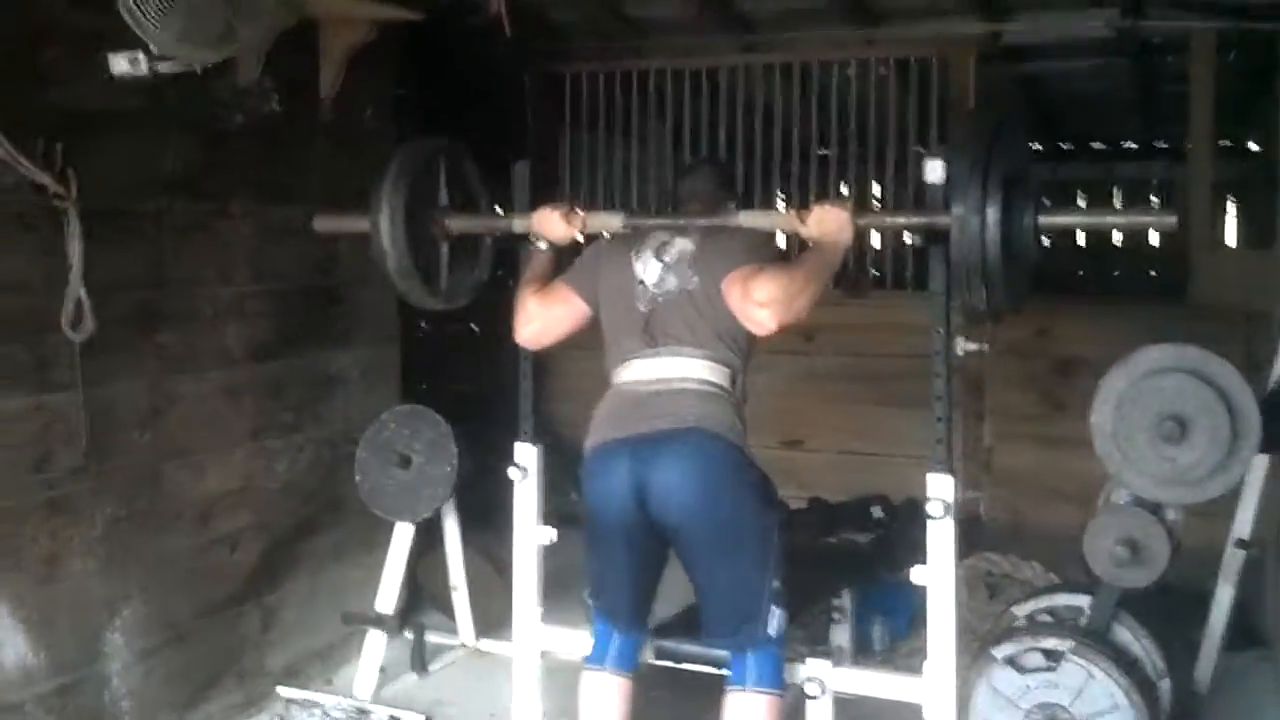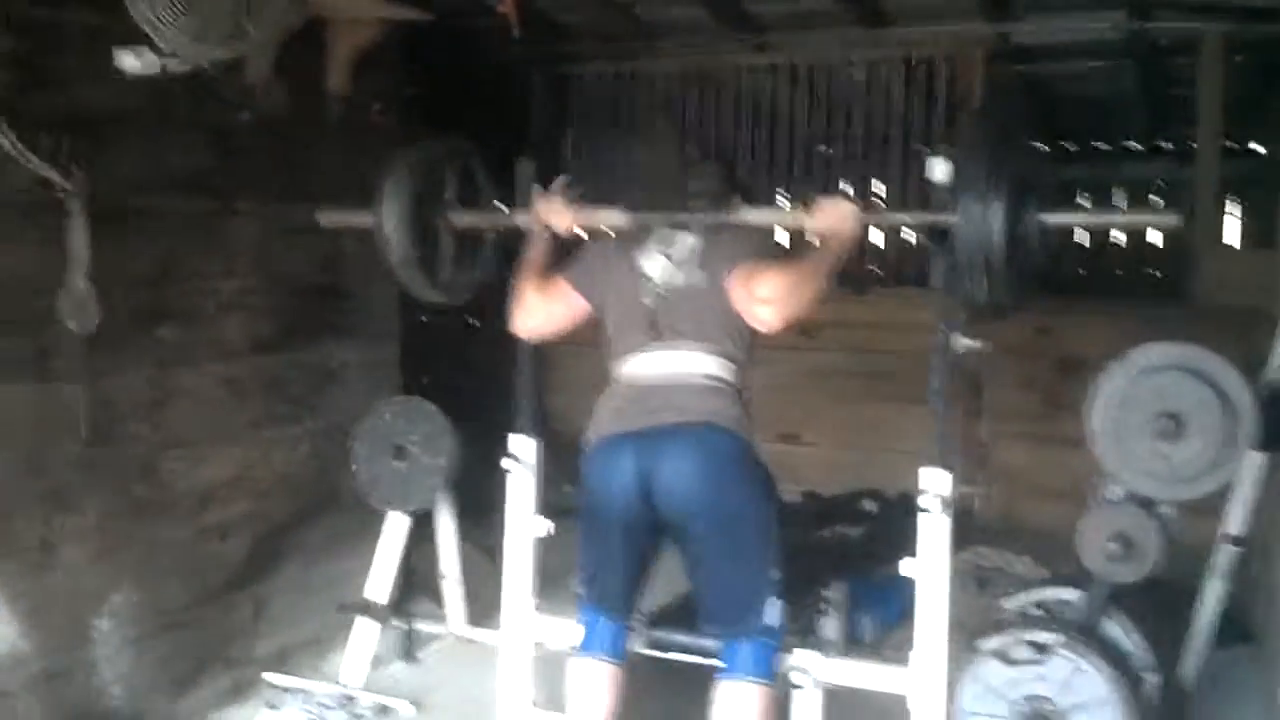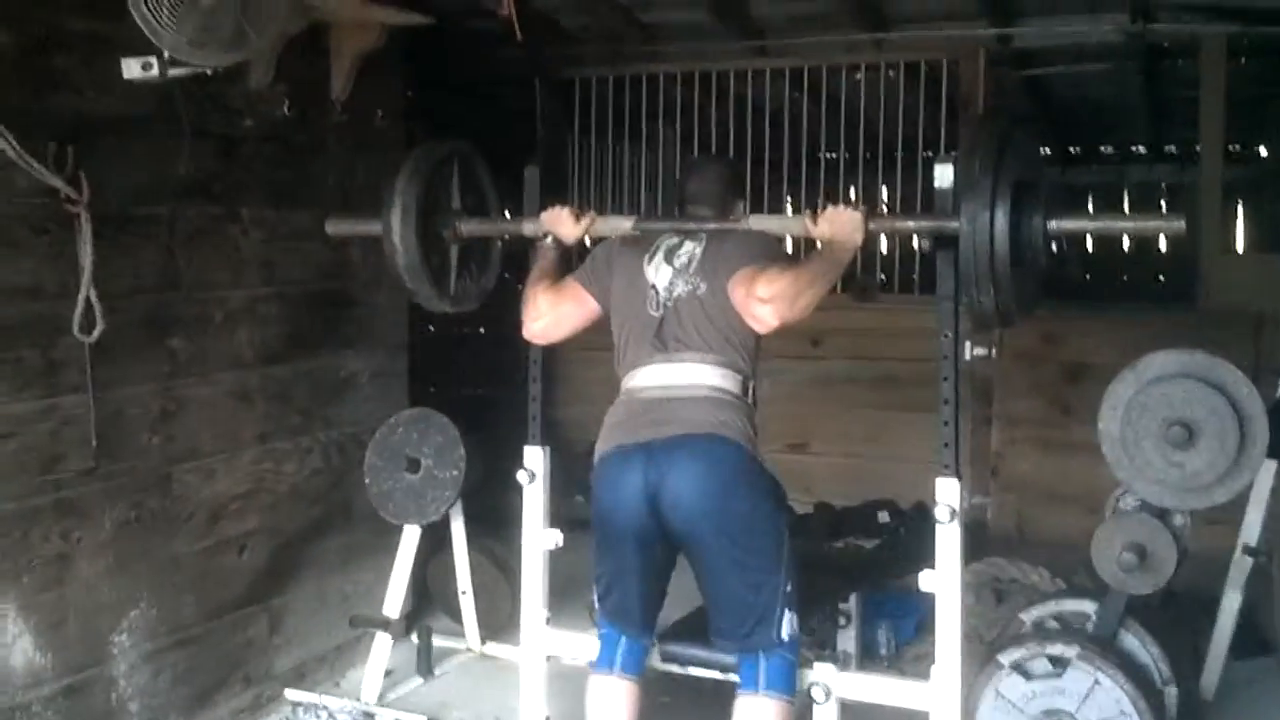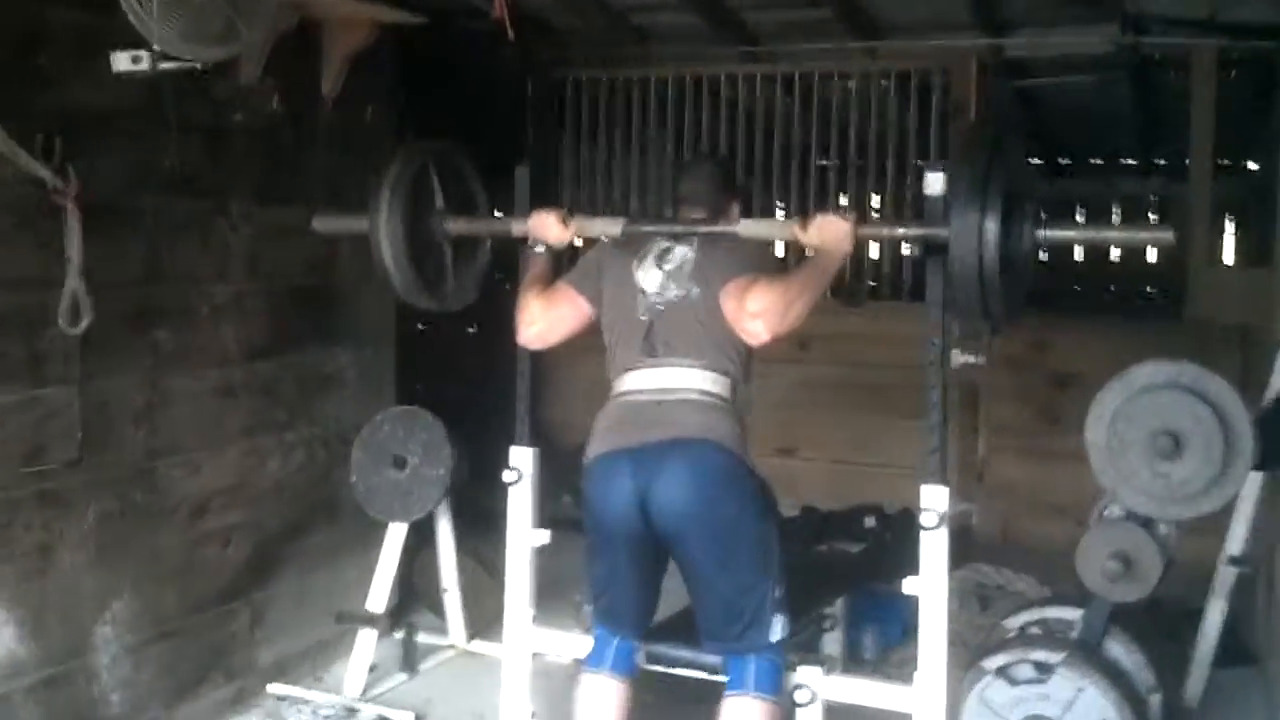
dt=0.5s
person 1, frame 1
left shoulder: (611, 251)
right shoulder: (738, 243)
left elbow: (531, 327)
right elbow: (764, 308)
left wrist: (544, 244)
right wrist: (828, 245)
left hip: (608, 455)
right hip: (700, 453)
left knee: (615, 628)
right knee: (755, 639)
person 1, frame 2
left shoulder: (613, 248)
right shoulder: (742, 242)
left elbow: (528, 319)
right elbow: (769, 306)
left wrist: (543, 233)
right wrist: (834, 239)
left hip: (612, 447)
right hip: (706, 448)
left knee: (602, 616)
right knee: (750, 631)
person 1, frame 3
left shoulder: (621, 253)
right shoulder: (746, 244)
left elbow: (539, 322)
right elbow: (768, 305)
left wrist: (552, 244)
right wrist: (838, 246)
left hip: (619, 460)
right hip: (711, 457)
left knee: (621, 631)
right knee: (767, 645)
person 1, frame 4
left shoulder: (613, 256)
right shoulder: (737, 252)
left elbow: (533, 328)
right elbow: (759, 319)
left wrist: (543, 246)
right wrist: (827, 252)
left hip: (610, 462)
right hip: (702, 462)
left knee: (613, 633)
right knee: (754, 647)
